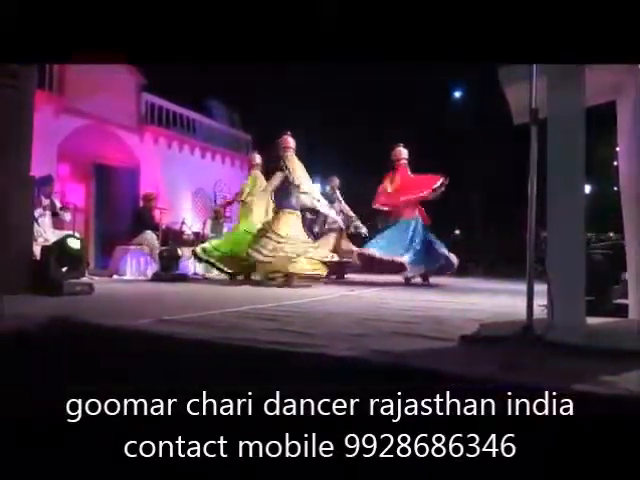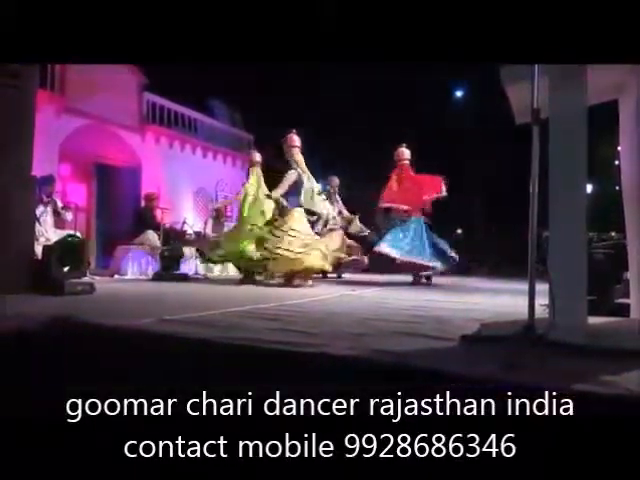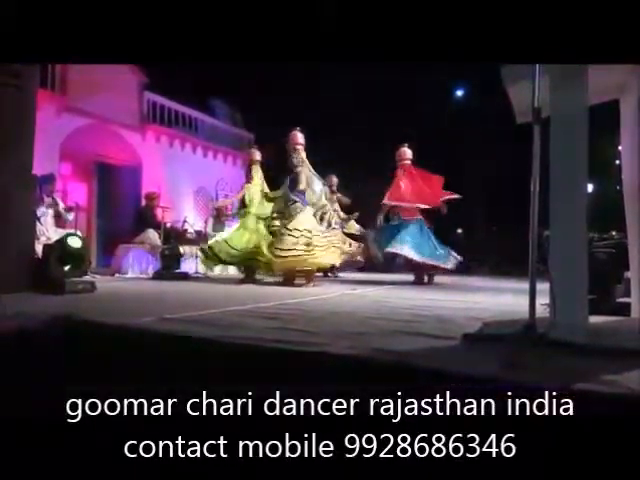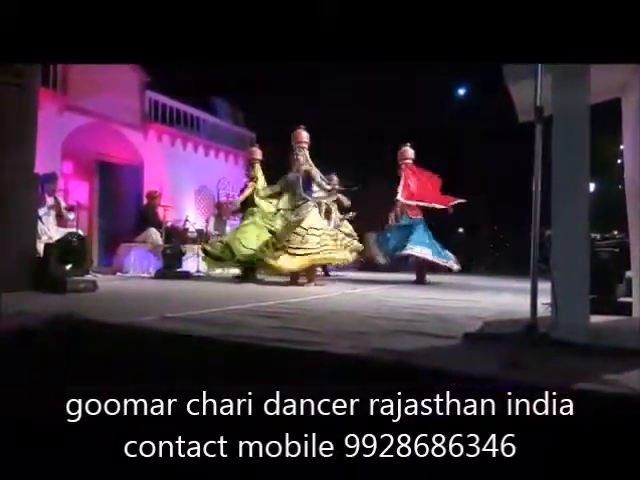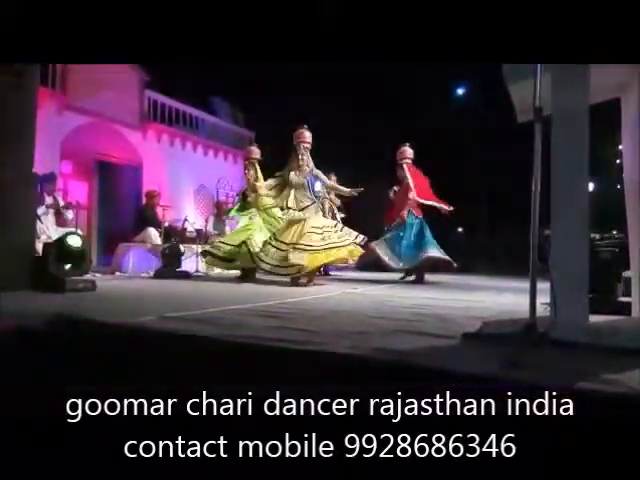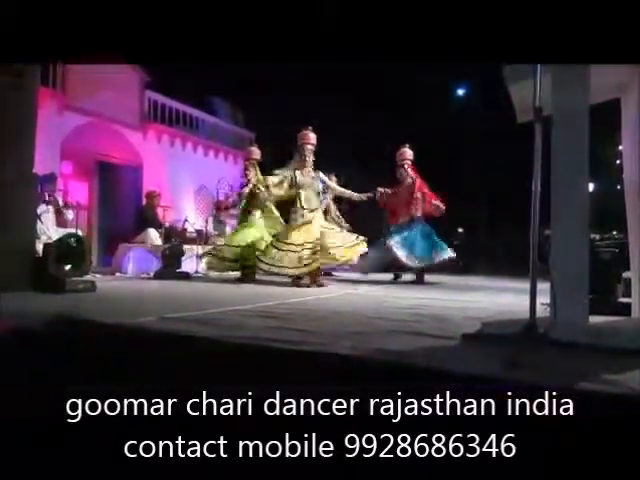
dt=0.1s
person 1, frame 1
left shoulder: (280, 175)
right shoulder: (298, 177)
left elbow: (266, 190)
left hip: (284, 215)
right hip: (293, 215)
left knee: (280, 245)
right knee: (292, 245)
right ankle: (289, 276)
person 1, frame 2
left shoulder: (292, 173)
right shoulder: (302, 175)
left elbow: (280, 191)
left hip: (292, 215)
right hip: (294, 214)
left knee: (291, 244)
right knee: (293, 247)
left ankle: (303, 276)
person 1, frame 3
left shoulder: (302, 172)
right shoulder: (293, 175)
left elbow: (302, 187)
right elbow: (285, 192)
left hip: (302, 213)
right hip: (294, 214)
left knee: (303, 244)
right knee: (294, 246)
left ankle: (309, 278)
right ankle: (289, 277)
person 1, frame 4
left shoulder: (311, 171)
right shoulder: (290, 176)
left elbow: (323, 185)
right elbow: (277, 189)
left wrist: (329, 190)
right wrist: (262, 193)
left hip: (310, 213)
right hip: (295, 216)
left knee: (310, 246)
right knee: (292, 245)
left ankle: (311, 277)
right ankle: (294, 275)
person 1, frame 5
left shoulder: (314, 172)
right shoulder: (289, 174)
left elbow: (330, 185)
left wrist: (348, 191)
left hip: (313, 214)
right hip: (295, 216)
left knee: (315, 244)
right knee: (291, 244)
left ankle: (311, 276)
right ankle: (296, 275)
person 1, frame 6
left shoulder: (318, 175)
right shoulder: (293, 174)
left elbow: (335, 188)
right elbow: (275, 186)
left wrist: (356, 195)
left hip: (317, 216)
right hip: (300, 216)
left knee: (321, 243)
right knee: (296, 245)
left ankle: (315, 277)
right ankle: (296, 276)
person 2, frame 1
left shoulder: (391, 181)
right shoulder: (409, 178)
left elbow: (382, 200)
left hip: (398, 220)
right hip: (411, 219)
right knee: (414, 247)
left ankle: (409, 275)
right ankle: (424, 275)
person 2, frame 2
left shoulder: (396, 180)
right shoulder: (415, 180)
left elbow: (387, 200)
left hip: (401, 219)
right hip: (415, 218)
left knee: (408, 247)
right knee: (419, 247)
left ankle: (418, 276)
right ankle: (423, 275)
person 2, frame 3
left shoulder: (400, 179)
right shoulder: (416, 180)
left elbow: (391, 198)
left wrist: (381, 213)
left hip: (405, 219)
right hip: (415, 218)
left knee: (408, 247)
right knee: (417, 247)
left ankle: (419, 276)
right ankle: (428, 273)
person 2, frame 4
left shoulder: (406, 179)
right shoulder: (416, 181)
left elbow: (401, 196)
left wrist: (394, 211)
left hip: (408, 218)
right hip: (414, 217)
left knee: (415, 248)
right knee: (418, 249)
left ankle: (421, 276)
right ankle: (421, 275)
person 2, frame 5
left shoulder: (410, 181)
right shoulder: (402, 186)
left elbow: (411, 194)
left wrist: (405, 210)
right wrist: (394, 193)
left hip: (411, 218)
right hip: (402, 220)
left knee: (414, 247)
left ankle: (419, 275)
right ankle: (410, 270)
person 2, frame 6
left shoulder: (413, 183)
right shoulder: (398, 188)
left elbow: (419, 196)
right elbow: (393, 202)
left wrist: (418, 210)
right wrist: (383, 195)
left hip: (412, 220)
right hip: (400, 221)
left knee: (416, 248)
right knee: (398, 249)
left ankle: (420, 276)
right ankle: (397, 273)
person 3, frame 1
left shoulder: (252, 178)
right shoulder: (262, 184)
left elbow: (238, 197)
right elbow: (267, 204)
left wrist: (224, 205)
left hip: (248, 222)
right hip: (257, 222)
right knee: (242, 248)
left ankle: (245, 274)
right ankle: (245, 273)
person 3, frame 2
left shoulder: (250, 186)
right shoulder: (261, 187)
left elbow: (240, 197)
left wrist: (221, 204)
left hip: (249, 221)
right hip: (256, 221)
left ankle: (248, 275)
right ankle: (248, 275)
person 3, frame 3
left shoulder: (249, 185)
right shoulder: (260, 186)
left elbow: (237, 197)
left wrist: (225, 202)
left hip: (249, 220)
right hip: (251, 220)
left knee: (245, 248)
right knee: (247, 249)
left ankle: (250, 275)
right ankle: (249, 274)
person 3, frame 4
left shoulder: (253, 184)
right shoulder: (255, 184)
left elbow: (243, 196)
left wrist: (236, 202)
left hip: (253, 219)
right hip: (249, 219)
left knee: (248, 245)
right knee: (248, 247)
left ankle: (250, 273)
right ankle: (247, 273)
person 3, frame 5
left shoulder: (255, 185)
right shoulder: (249, 186)
left elbow: (258, 197)
left hip: (252, 219)
right hip: (246, 220)
left knee: (250, 243)
right knee: (241, 244)
left ankle: (250, 273)
right ankle: (246, 273)
person 3, frame 6
left shoulder: (257, 187)
right shoulder: (245, 187)
left elbow: (263, 199)
right elbow: (241, 204)
left hip: (254, 221)
right hip: (244, 221)
right knee: (241, 245)
left ankle: (249, 274)
right ankle: (245, 274)
